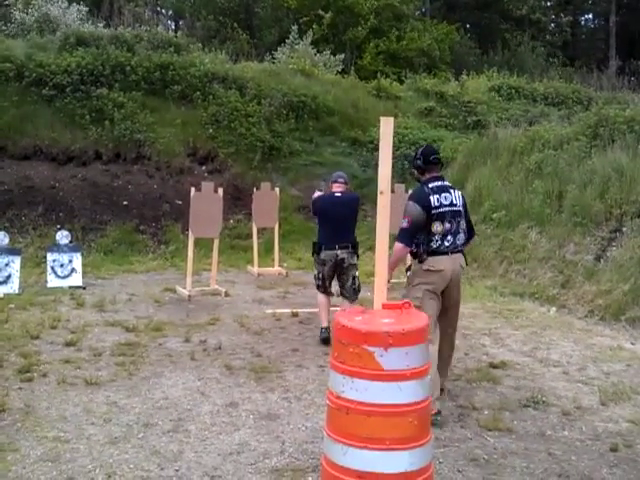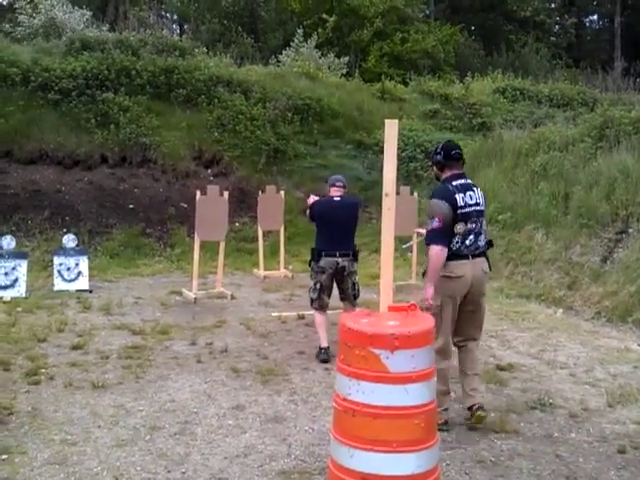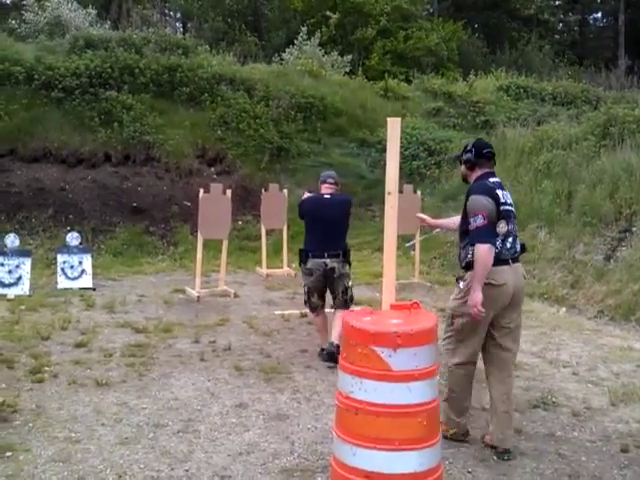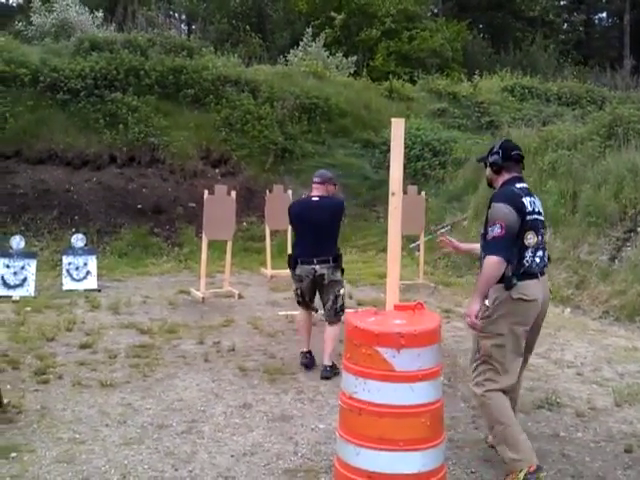
dt=0.3s
person 1, frame 1
left shoulder: (419, 197)
right shoulder: (457, 194)
left elbow: (404, 240)
right elbow: (468, 234)
left wrist: (387, 271)
left hip: (429, 267)
right hip: (455, 264)
right knee: (446, 330)
left ankle: (428, 402)
right ankle: (438, 384)
person 1, frame 2
left shoulder: (442, 194)
right shoulder: (475, 191)
left elbow: (438, 243)
left wrist: (430, 284)
left hip: (451, 271)
right hip: (478, 268)
left knee: (439, 344)
right knee: (469, 338)
left ankle: (438, 412)
right ankle: (475, 403)
person 1, frame 3
left shoulder: (479, 192)
right shoulder: (500, 191)
left elbow: (484, 243)
left wrist: (476, 289)
right wrist: (434, 222)
left hip: (489, 279)
right hip: (513, 277)
left knee: (459, 354)
right knee: (502, 359)
left ankle: (455, 423)
right ankle: (501, 437)
person 1, frame 4
left shoulder: (504, 199)
right shoulder: (530, 199)
left elbow: (497, 256)
left wrist: (476, 299)
right wrist: (463, 247)
left hip: (513, 296)
right hip: (538, 290)
left knee: (488, 381)
right knee: (508, 374)
right ankle: (504, 438)
person 2, frame 1
left shoulder: (319, 201)
right shoulder: (354, 199)
left hip: (325, 253)
right hip: (347, 253)
left knee: (323, 291)
right knee: (349, 296)
left ankle: (325, 328)
person 2, frame 2
left shoulder: (318, 205)
right shoulder: (354, 204)
left elbow: (311, 215)
left hip: (323, 260)
right hip: (347, 260)
left knee: (320, 305)
right knee: (350, 301)
left ankle: (324, 347)
person 2, frame 3
left shoulder: (307, 203)
right shoulder: (346, 202)
left hip: (312, 262)
right hip: (338, 262)
left knee: (316, 307)
right knee: (342, 306)
left ankle: (324, 348)
right ankle: (334, 344)
person 2, frame 4
left shoulder: (295, 207)
right shoulder: (337, 205)
left hip: (301, 268)
right hip: (329, 268)
left knee: (305, 308)
right knee: (334, 317)
left ankle: (305, 353)
right ankle: (328, 365)
